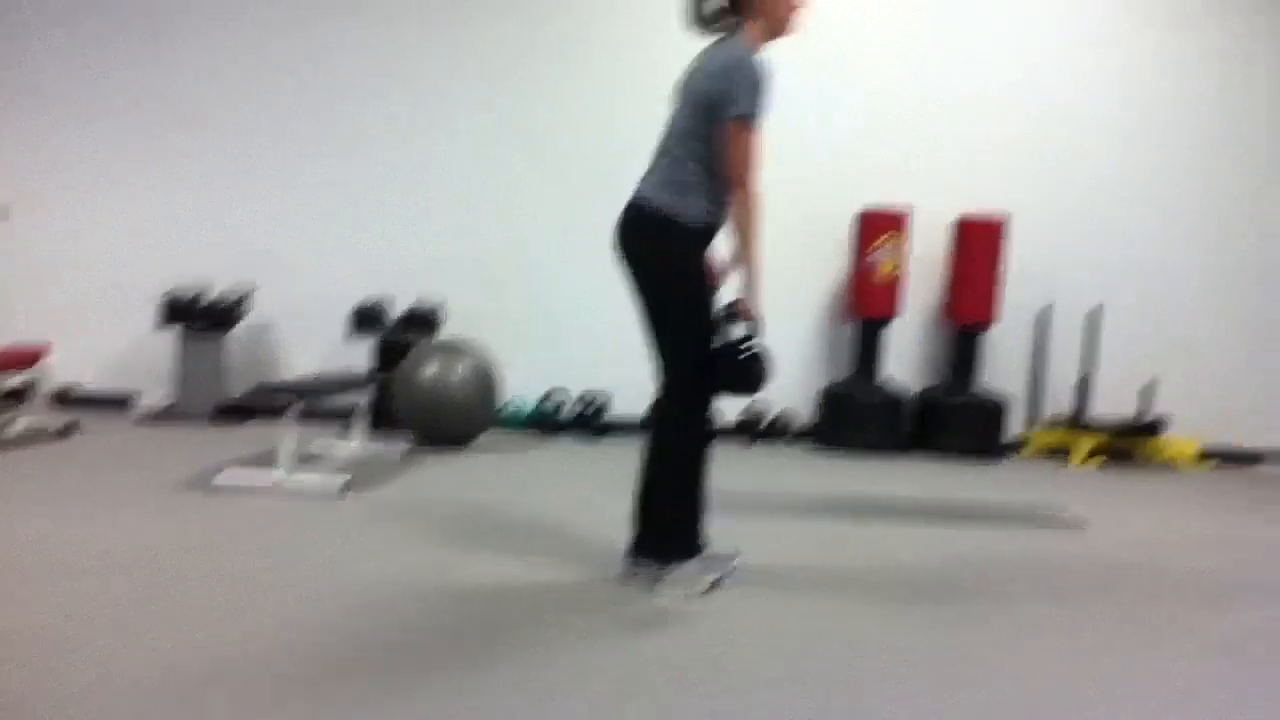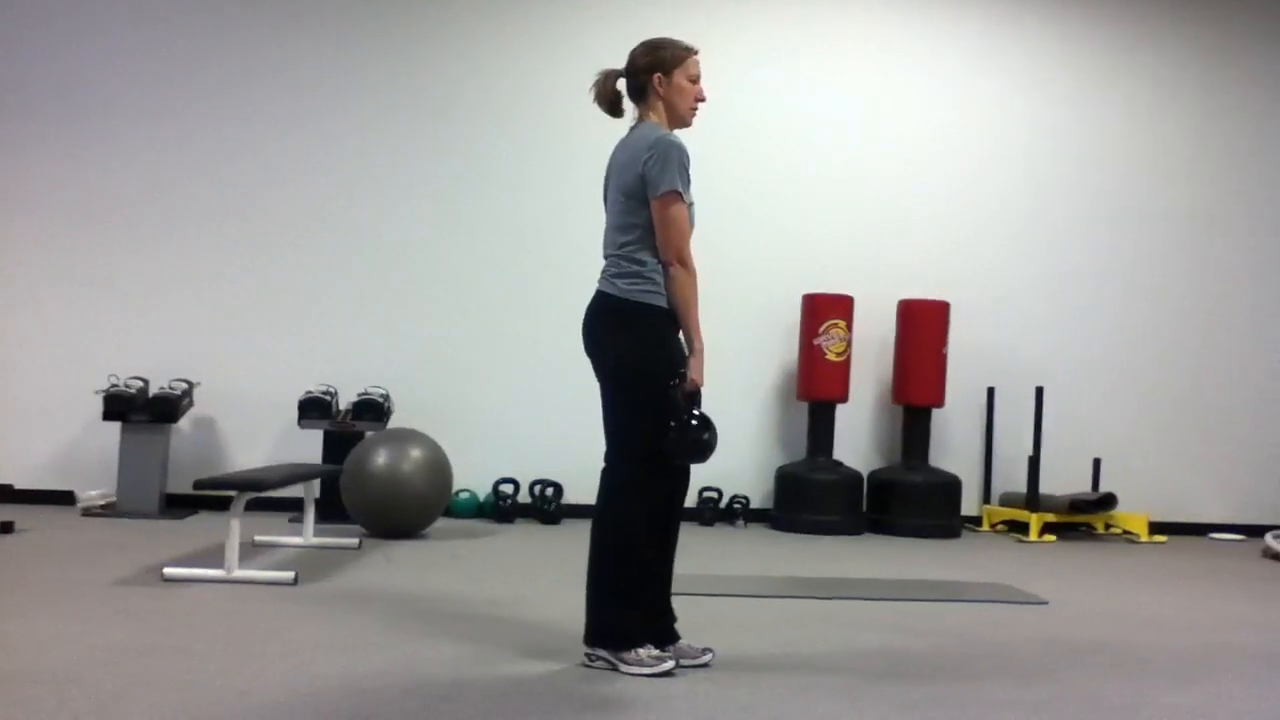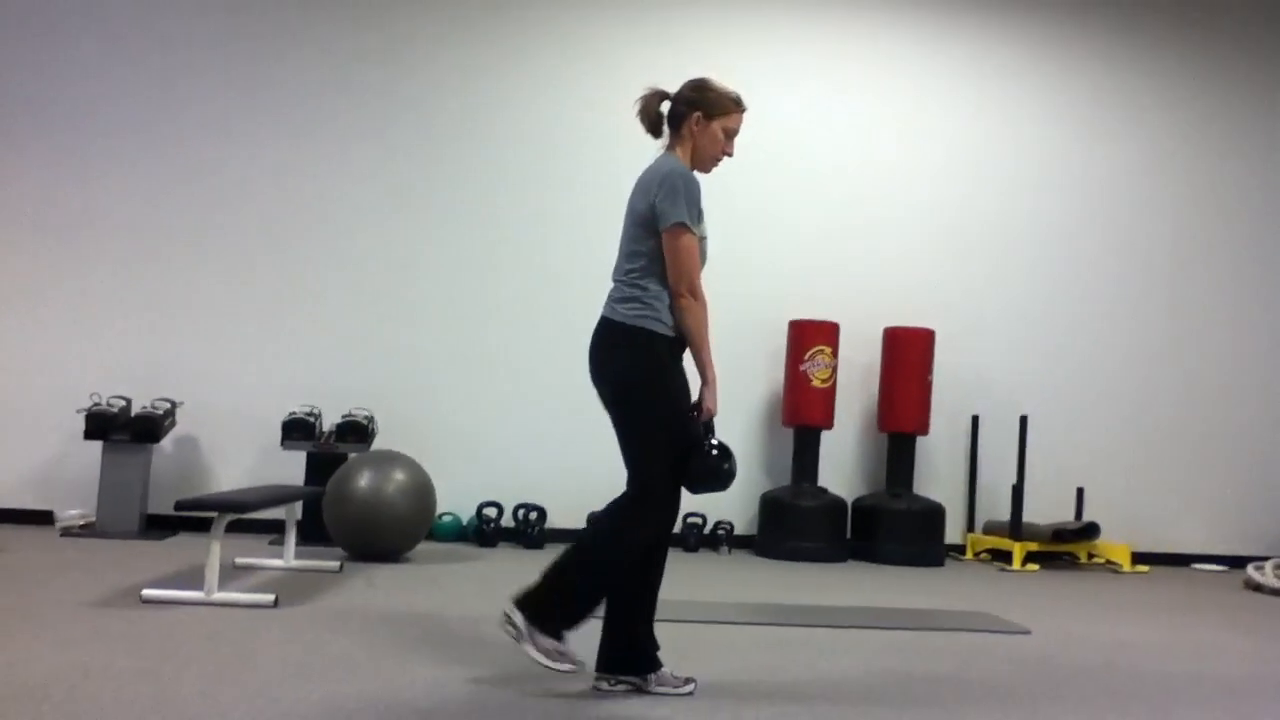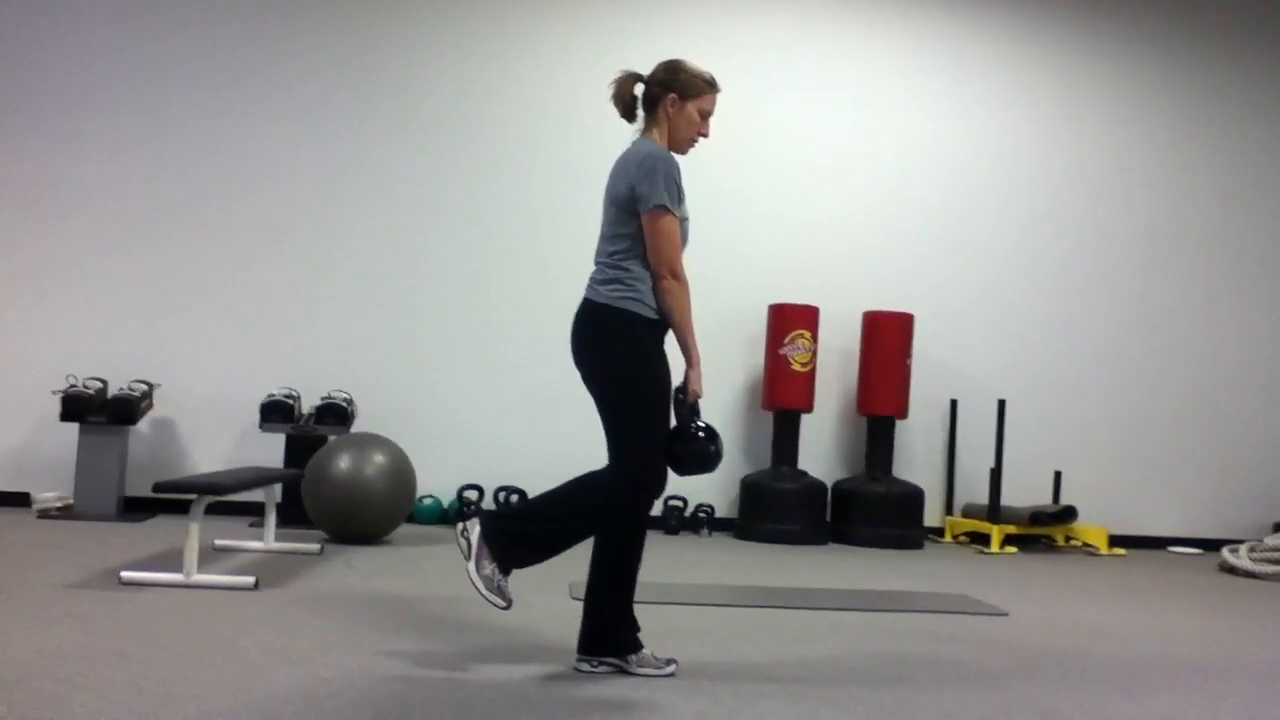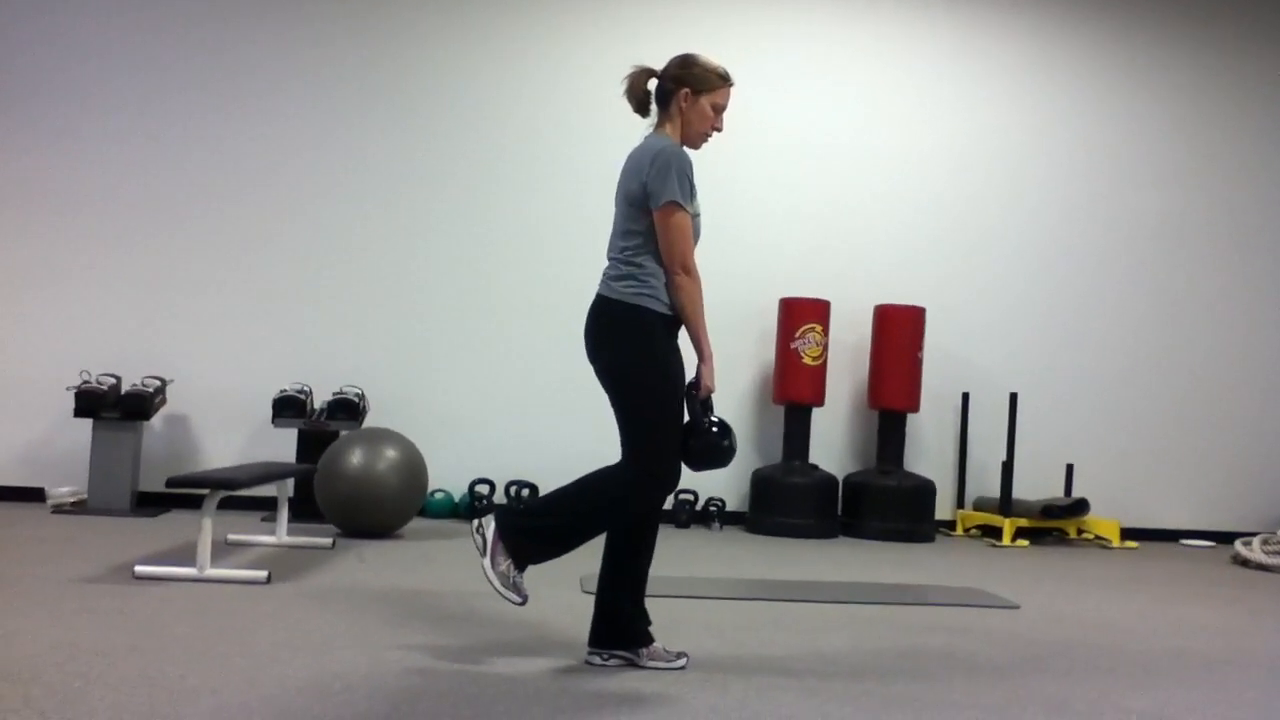
dt=1s
person 1, frame 1
left shoulder: (724, 56)
right shoulder: (743, 67)
right elbow: (740, 184)
left wrist: (703, 252)
right wrist: (750, 280)
left hip: (660, 230)
right hip: (664, 237)
left knee: (691, 384)
right knee: (687, 387)
left ankle: (680, 542)
right ankle: (656, 549)
person 1, frame 2
left shoulder: (630, 147)
right shoulder: (664, 149)
right elbow: (676, 261)
left wrist: (678, 346)
right wrist: (695, 349)
left hip: (620, 321)
right hip: (640, 328)
left knee: (659, 475)
right knee: (635, 477)
left ankle: (651, 630)
right ankle: (612, 637)
person 1, frame 3
left shoulder: (661, 177)
right shoulder: (678, 180)
right elbow: (686, 293)
left wrist: (691, 376)
right wrist: (709, 379)
left hip: (634, 350)
right hip: (639, 354)
left knee: (655, 498)
right knee: (651, 497)
left ankle: (628, 661)
right ankle: (541, 611)
person 1, frame 4
left shoulder: (637, 159)
right shoulder: (657, 162)
right elbow: (667, 275)
left wrist: (677, 358)
right wrist: (693, 362)
left hip: (614, 330)
right hip: (623, 334)
left knee: (635, 478)
right knee: (638, 476)
left ankle: (610, 644)
right ankle: (496, 536)
person 1, frame 5
left shoulder: (649, 155)
right shoulder: (670, 158)
right elbow: (681, 271)
left wrist: (690, 353)
right wrist: (705, 357)
left hip: (627, 326)
right hip: (637, 330)
left knee: (648, 472)
right knee: (652, 472)
left ankle: (621, 637)
right ankle: (511, 532)
